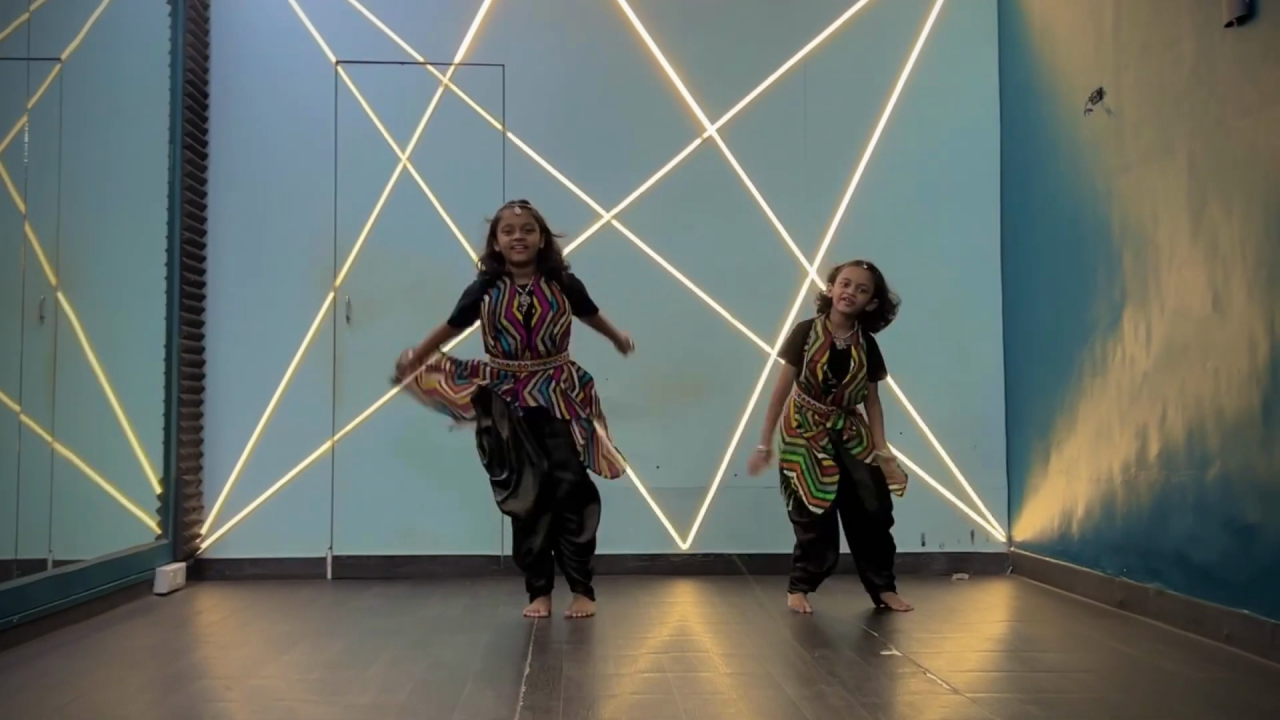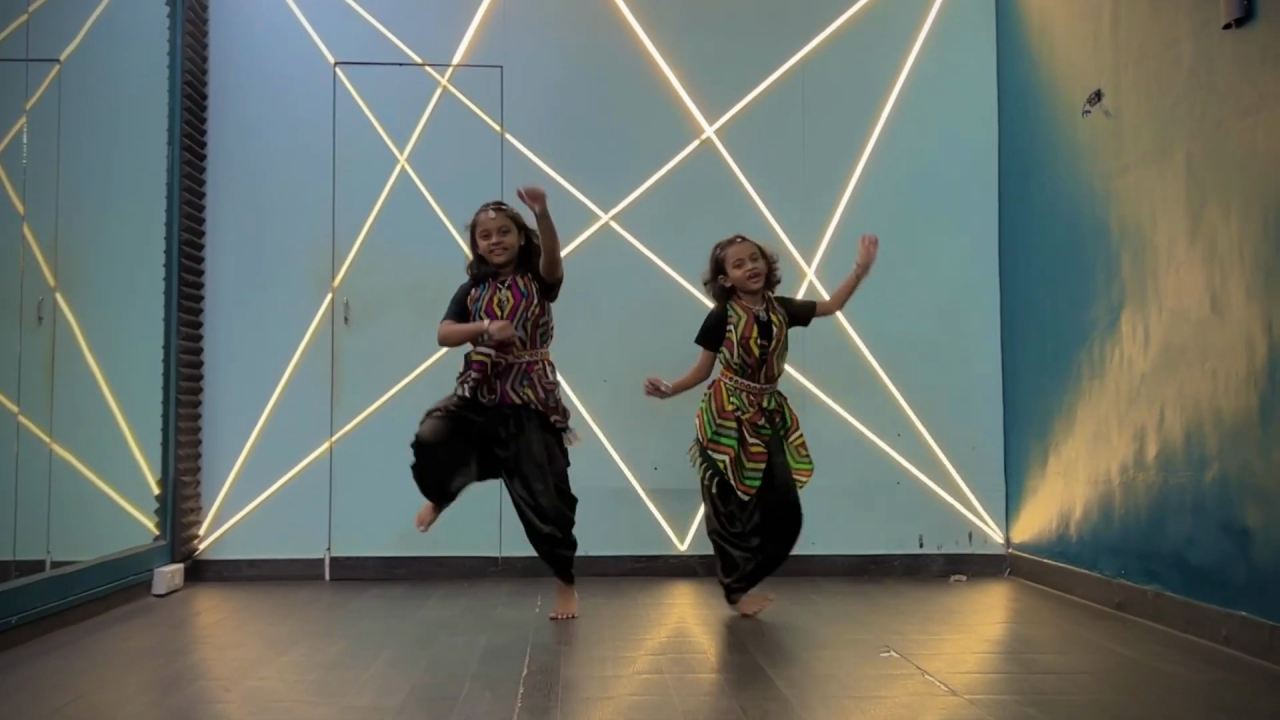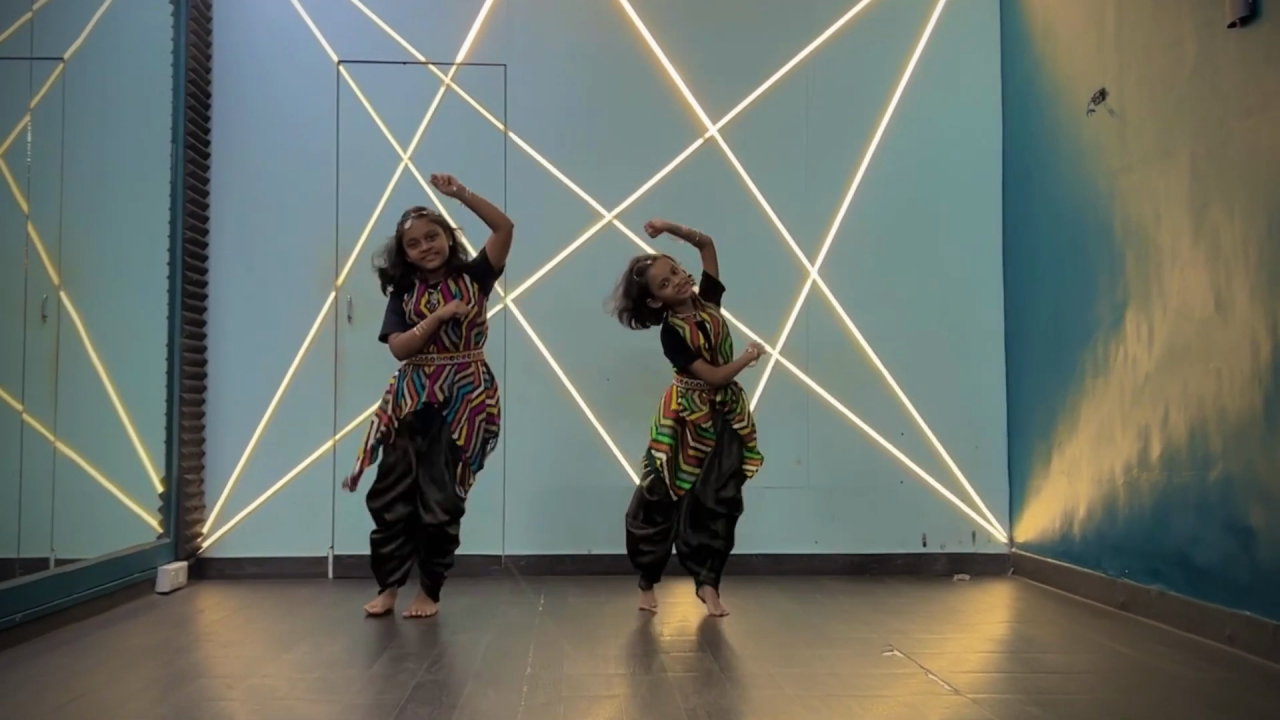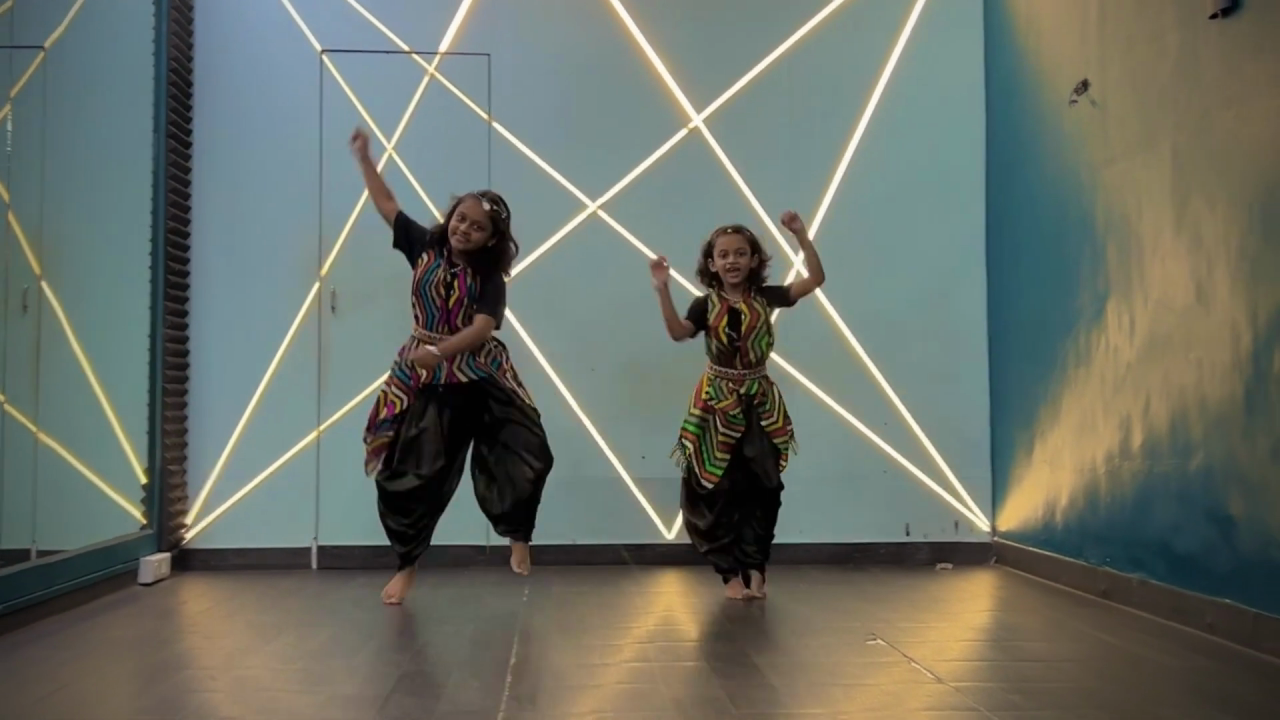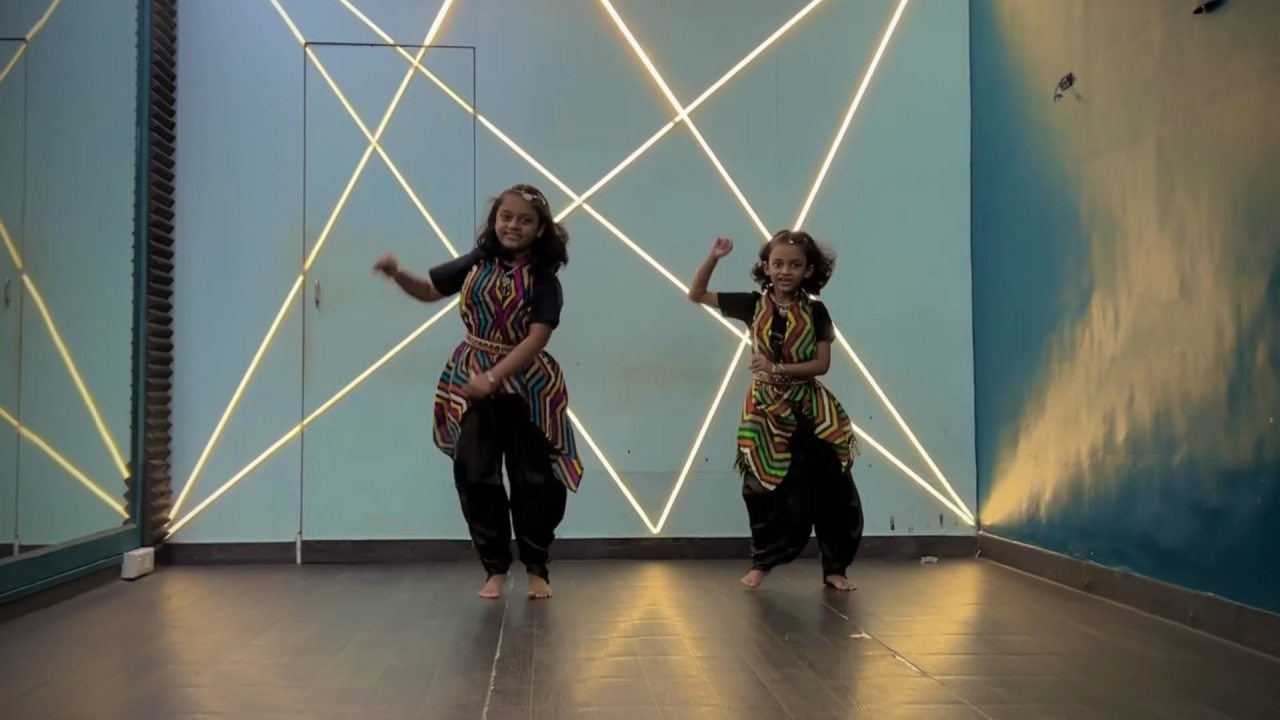
dt=0.5s
person 1, frame 1
left shoulder: (563, 285)
right shoulder: (483, 291)
left elbow: (591, 315)
right elbow: (450, 328)
left wrist: (618, 338)
right wrist: (417, 356)
left hip: (557, 398)
right hip: (505, 400)
left knee: (571, 491)
right knee: (523, 497)
left ankle: (581, 588)
right ankle: (539, 590)
person 1, frame 2
left shoulder: (538, 281)
right shoulder: (471, 292)
left elbow: (552, 253)
right elbow: (444, 334)
left wrist: (540, 210)
right wrist: (484, 327)
left hip: (531, 396)
right hip: (479, 391)
left knee: (543, 492)
right knee: (432, 439)
left ankle: (565, 583)
right ankle: (438, 495)
person 1, frame 3
left shoulder: (473, 278)
right shoulder: (403, 295)
left elbow: (504, 228)
right elbow: (399, 347)
left wrist: (460, 194)
right wrist: (440, 314)
left hip: (465, 396)
right hip: (414, 397)
left knee: (440, 493)
right knee: (395, 489)
left ankle: (430, 591)
right ankle: (389, 586)
person 1, frame 4
left shoulder: (489, 278)
right shoulder: (425, 249)
left elbow: (481, 330)
right elbow: (384, 202)
left wrist: (439, 349)
right wrist: (364, 157)
left hip: (480, 373)
right hip: (429, 379)
left knee: (517, 451)
right knee: (415, 473)
left ankle: (518, 535)
right ankle: (405, 566)
person 1, frame 5
left shoulder: (544, 280)
right shoulder: (473, 265)
left elbow: (535, 339)
right elbow: (426, 291)
left wrist: (494, 376)
right wrist: (397, 273)
left hip: (526, 384)
right hip: (471, 380)
left knee: (533, 479)
right knee: (477, 477)
left ankle: (536, 569)
right ankle: (495, 568)
person 2, frame 1
left shoulder: (867, 345)
right shoulder: (807, 332)
left elbow: (872, 402)
right elbow: (782, 387)
left wrist: (884, 453)
right wrist: (765, 443)
left hip: (848, 430)
right hip: (805, 429)
left knee: (873, 509)
right knee: (815, 513)
left ankle: (883, 587)
right ankle: (800, 587)
person 2, frame 2
left shoulder: (779, 308)
right shoulder: (722, 318)
left elbow: (832, 305)
right elbow: (703, 370)
left wrist: (862, 267)
right wrist: (668, 389)
left hip: (769, 410)
right hip: (731, 412)
left knee: (782, 508)
right knee: (738, 506)
left ankle: (748, 583)
right ankle: (738, 587)
person 2, frame 3
left shoulder: (708, 300)
right shoulder: (671, 333)
left elbow: (707, 246)
right elbow: (712, 376)
left wrist: (672, 229)
right wrist: (748, 357)
left hip: (725, 412)
right hip: (688, 416)
left knee: (720, 498)
right knee: (662, 497)
left ankle: (707, 582)
right ankle: (647, 580)
person 2, frame 4
left shoulder: (766, 298)
right shoulder: (706, 306)
left elbow: (814, 278)
right elbow: (678, 333)
left wrist: (798, 234)
right wrist: (663, 288)
left hip: (759, 401)
right hip: (717, 403)
left knee: (764, 487)
right knee: (714, 489)
left ankle: (755, 565)
right ankle: (731, 570)
person 2, frame 5
left shoulder: (815, 312)
right shoulder: (752, 306)
left elbow: (821, 365)
right elbow: (696, 295)
left wrist: (779, 370)
right wrist: (713, 259)
left hip: (811, 408)
right hip: (766, 409)
left knee: (832, 490)
right knee: (766, 491)
left ankle: (835, 567)
right ankle: (764, 561)
